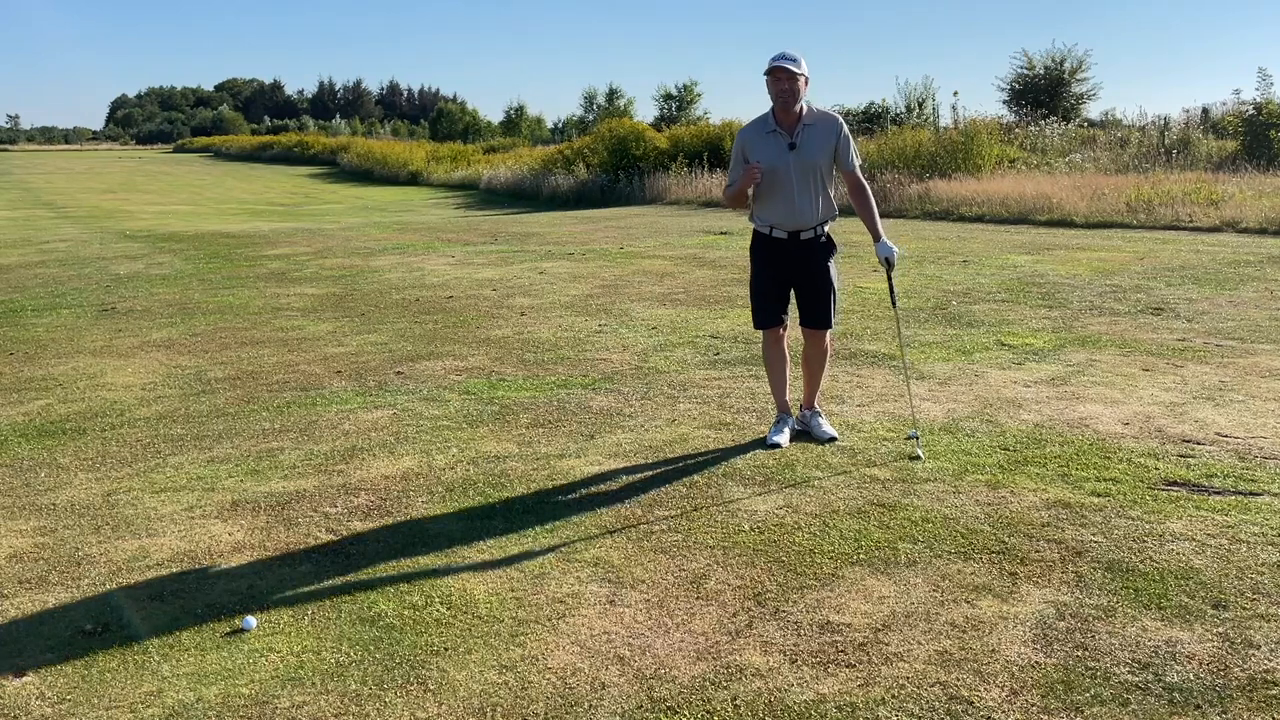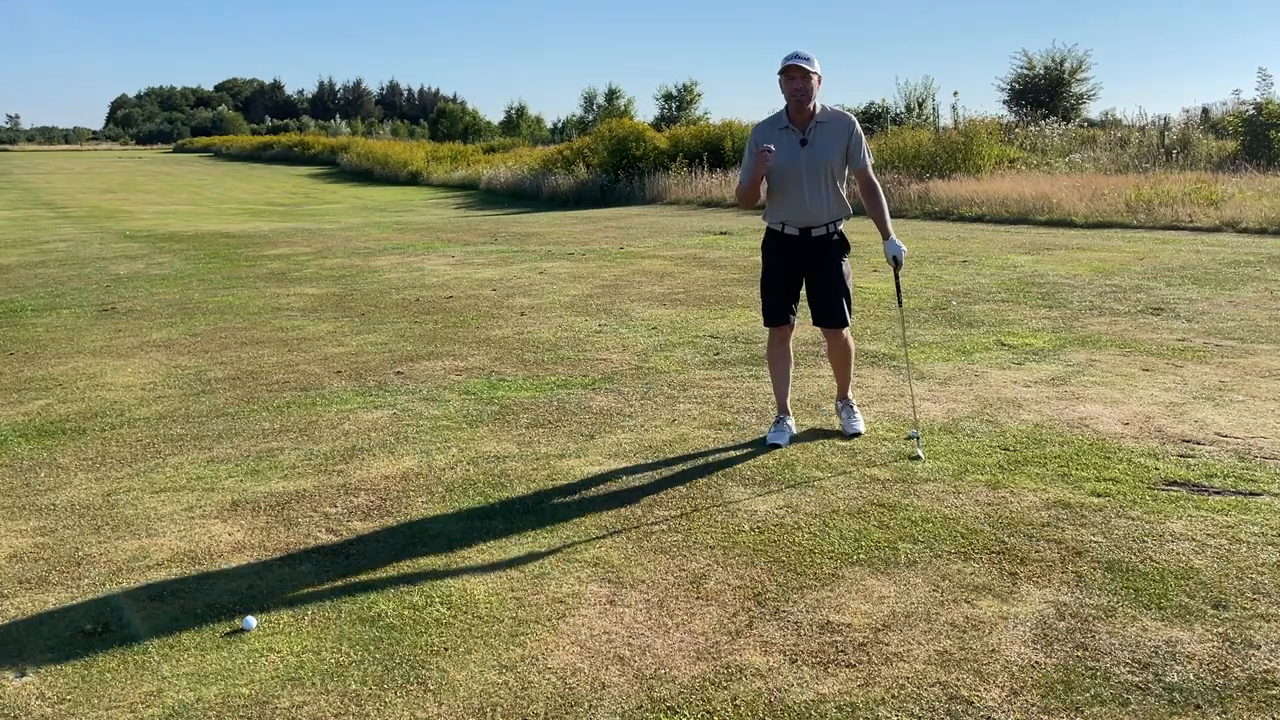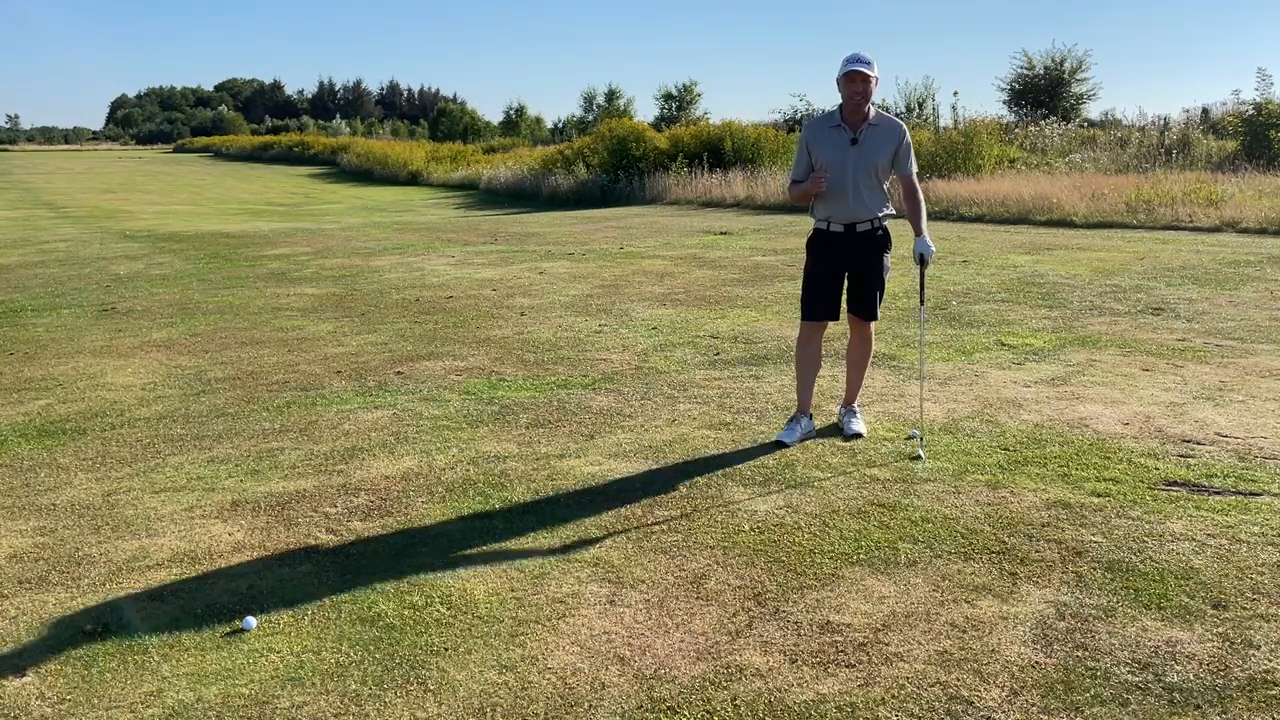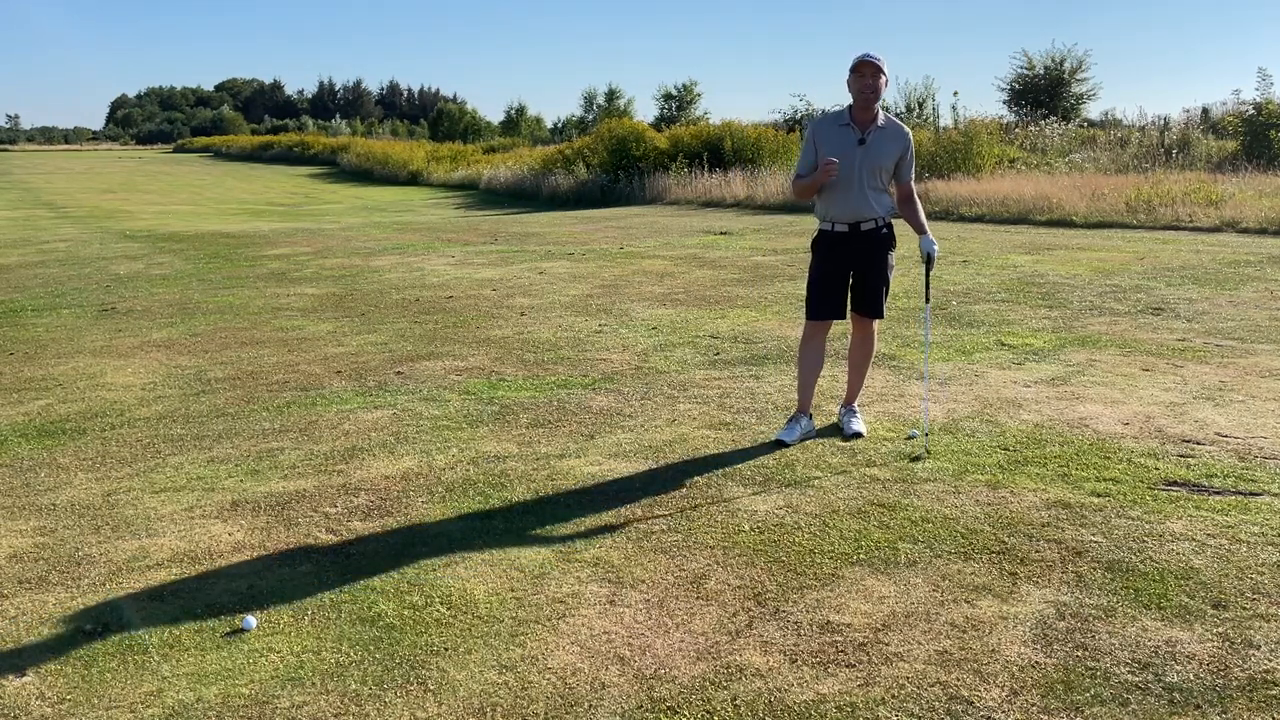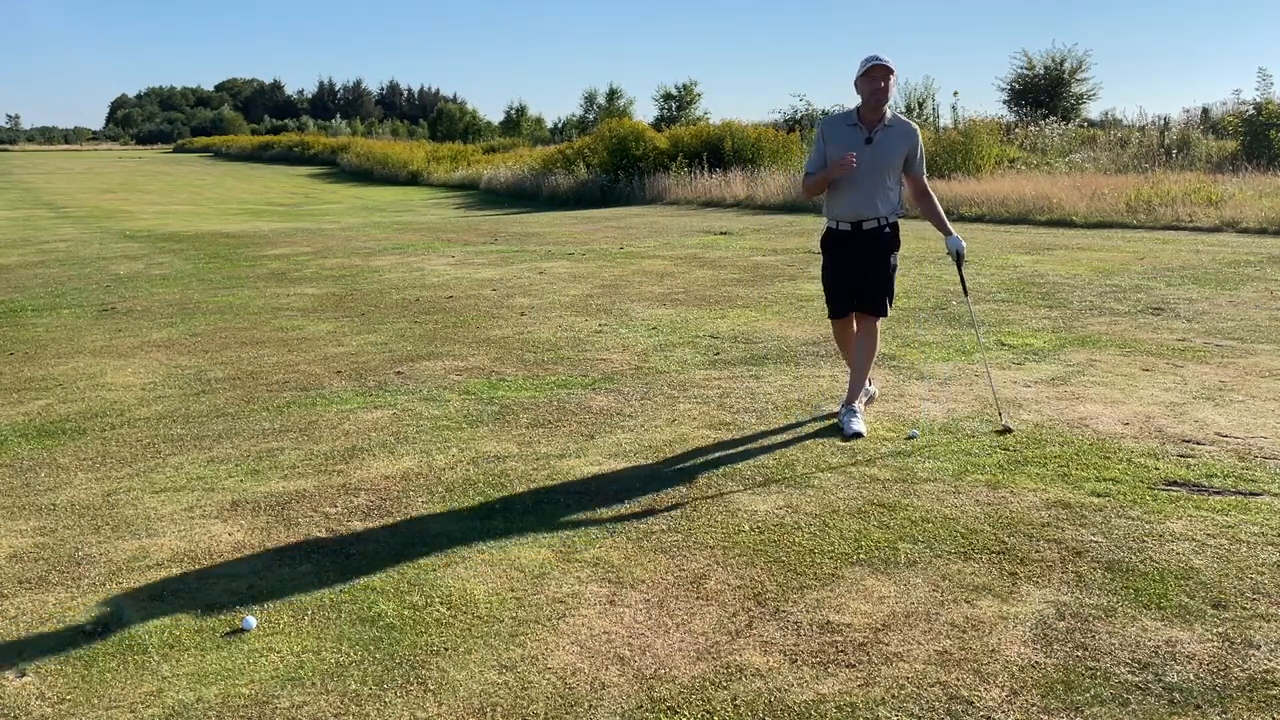
dt=1s
person 1, frame 1
left shoulder: (832, 126)
right shoulder: (749, 135)
left elbow: (855, 184)
right elbow: (731, 199)
left wrist: (879, 238)
right wrist: (743, 184)
left hip: (815, 244)
right hip: (769, 245)
left knee: (818, 332)
right knee: (773, 331)
left ankle: (810, 410)
right ankle: (784, 416)
person 1, frame 2
left shoulder: (844, 126)
right shoulder: (762, 133)
left elbow: (867, 183)
right elbow: (745, 200)
left wrist: (888, 237)
right wrist: (757, 173)
left hip: (827, 241)
right hip: (781, 242)
left knee: (836, 330)
right knee: (779, 330)
left ankle: (845, 401)
right ankle: (784, 416)
person 1, frame 3
left shoulder: (893, 130)
right shoulder: (813, 130)
left elbow: (909, 187)
right elbow: (794, 193)
left wrist: (921, 235)
right wrist: (809, 187)
left hip: (871, 238)
right hip: (826, 238)
left knee: (862, 325)
right knee: (811, 327)
left ankle: (850, 407)
right ankle: (803, 416)
person 1, frame 4
left shoulder: (899, 135)
right shoulder: (820, 128)
left elbow: (906, 194)
right elbow: (798, 189)
left wrist: (924, 234)
right wrist: (818, 177)
left hip: (876, 238)
right hip: (831, 238)
left knee: (865, 324)
right knee: (816, 326)
left ankle: (850, 407)
right ankle: (803, 415)
person 1, frame 5
left shoulder: (907, 132)
right shoulder: (830, 127)
left elbow: (920, 190)
right elbow: (808, 188)
left wrist: (948, 233)
right wrist: (832, 172)
left hip: (880, 237)
right hip: (839, 236)
left knee: (869, 321)
right knee: (841, 320)
left ankle: (851, 406)
right ankle: (862, 384)
